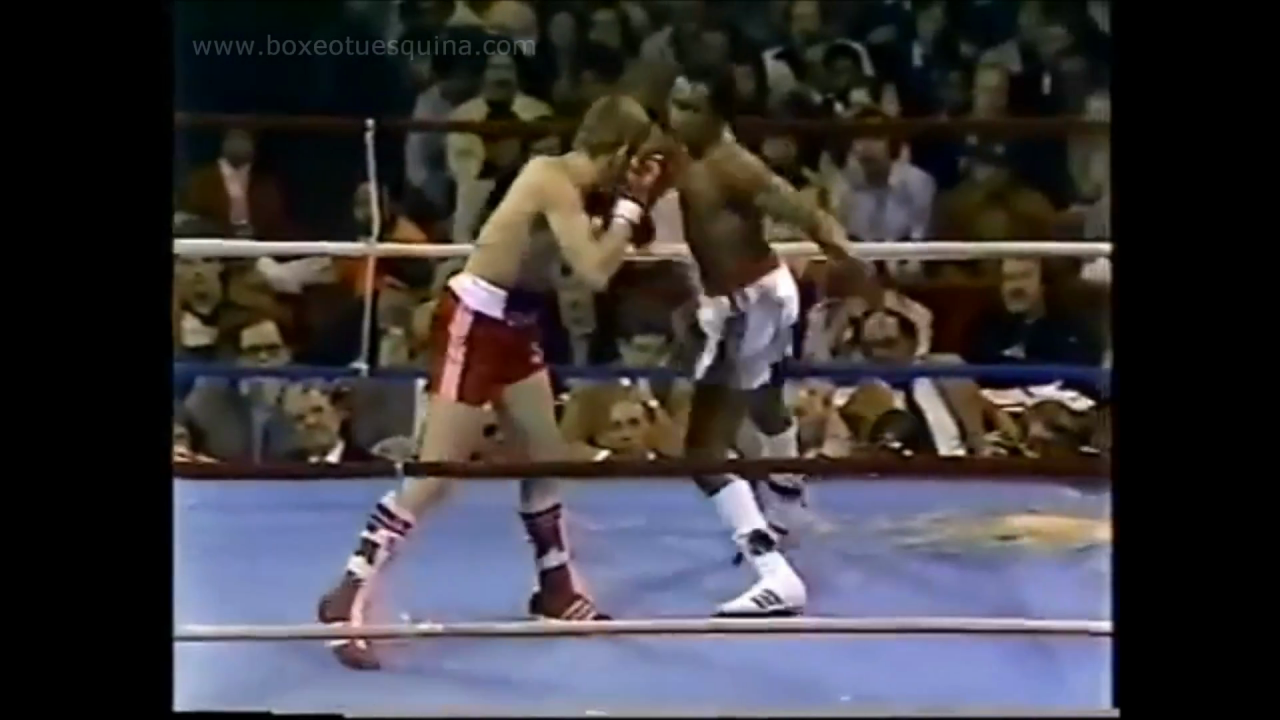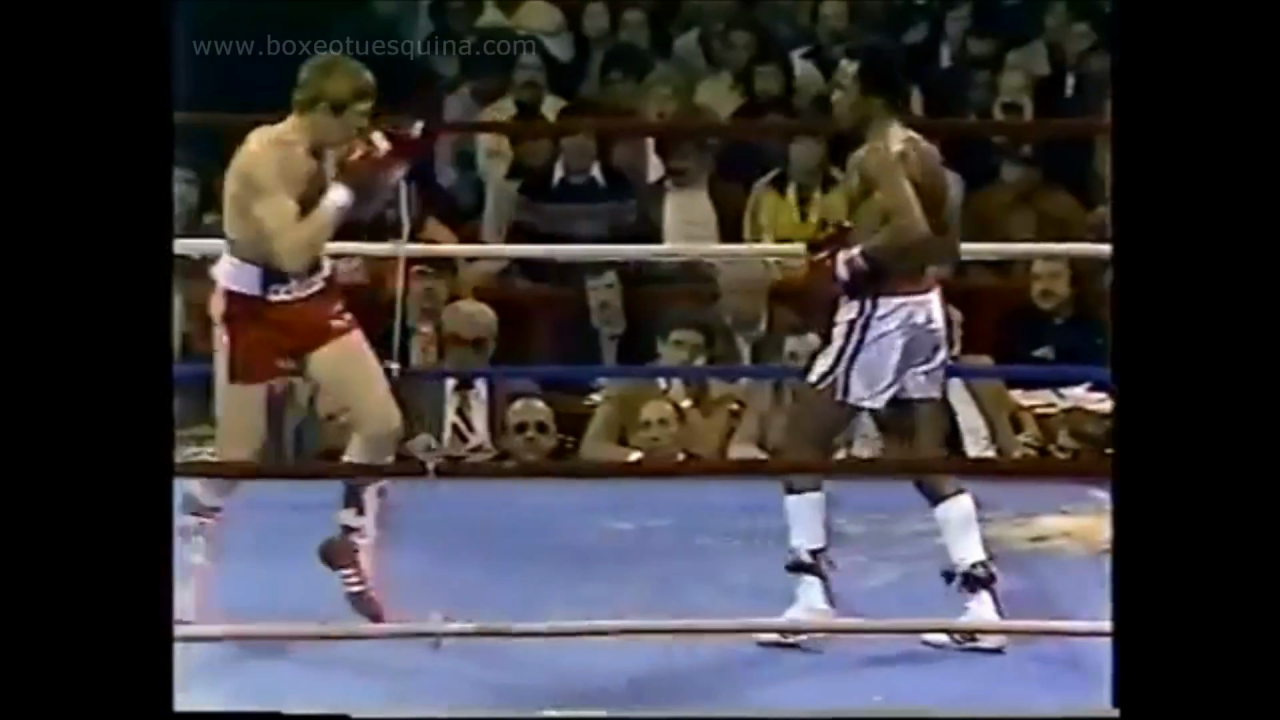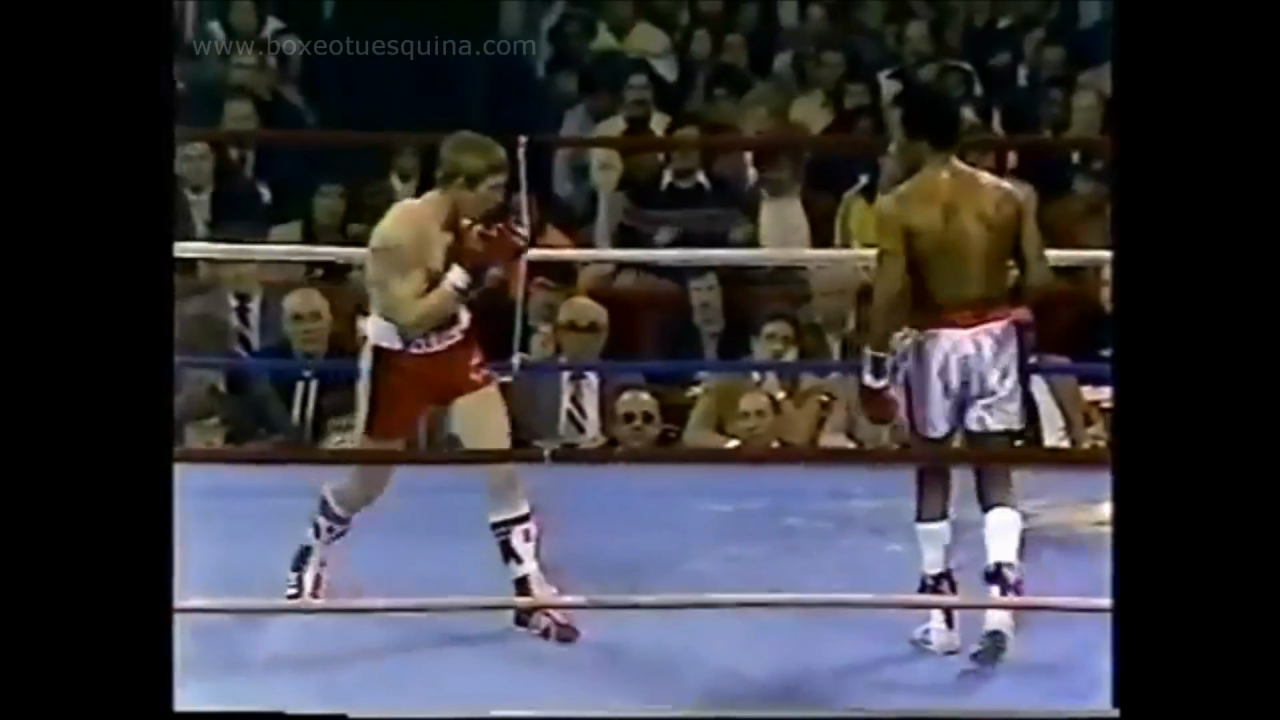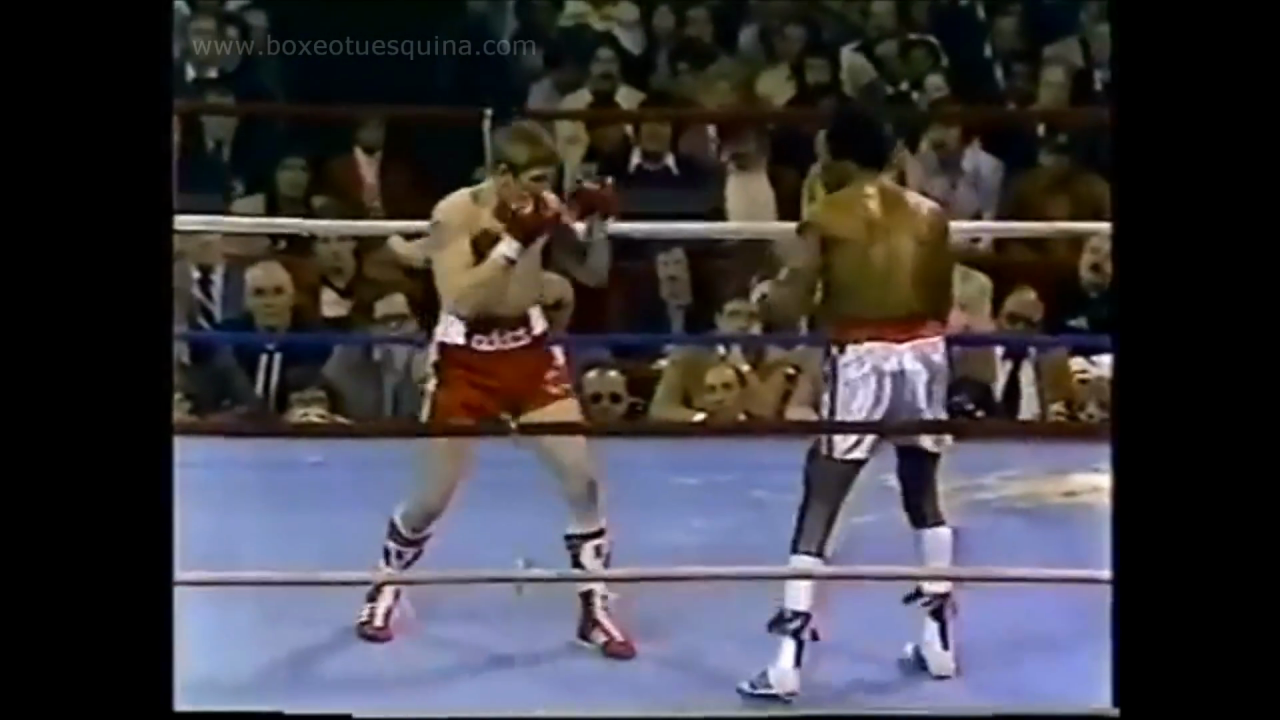
dt=0.7s
person 1, frame 1
left shoulder: (730, 166)
right shoulder: (679, 152)
left elbow: (801, 209)
left hip: (745, 305)
right hip: (732, 298)
left knee: (703, 450)
right knee: (765, 410)
right ankle: (773, 520)
person 1, frame 2
left shoulder: (876, 156)
right shoulder: (917, 150)
left elbow: (909, 228)
right elbow: (944, 238)
left wrist: (849, 262)
left hip: (880, 314)
right hip: (922, 309)
left knee: (801, 446)
right knee: (928, 463)
left ankle: (811, 597)
right ankle: (983, 606)
person 1, frame 3
left shoulder: (900, 203)
right shoulder: (1005, 195)
left elbow: (889, 291)
right elbow: (1037, 278)
left wrist: (874, 371)
left hip: (934, 344)
right hip: (993, 339)
left knee: (932, 480)
right knee: (995, 481)
left ankle: (943, 614)
right ankle: (1001, 594)
person 1, frame 4
left shoulder: (826, 215)
right shoulder: (929, 214)
left elbow: (795, 302)
right elbow: (942, 304)
left wrist: (764, 292)
left hip: (861, 359)
right hip: (922, 354)
left knee: (819, 505)
right knee: (923, 498)
left ankle: (789, 658)
right ankle: (939, 638)
person 2, frame 1
left shoulder: (557, 166)
right shoulder: (559, 187)
right elbow: (592, 273)
right wrist: (630, 206)
left hip: (511, 323)
right hip: (474, 323)
left knee: (548, 457)
right knee: (436, 473)
left ankle: (556, 589)
right ankle: (347, 599)
person 2, frame 2
left shoulder: (332, 147)
right shoulder: (263, 159)
left elbow: (364, 211)
right elbow: (292, 248)
left wrist: (388, 169)
right wrist: (342, 190)
left hip: (313, 296)
right hip: (251, 304)
left knee: (383, 425)
right knee: (236, 454)
left ankle: (349, 545)
person 2, frame 3
left shoulder: (468, 220)
right shoulder: (401, 231)
left elbow: (488, 284)
right elbow: (410, 322)
left wrist: (502, 259)
right wrist: (464, 272)
left hip: (456, 348)
right hip: (398, 357)
left knee: (504, 473)
right knee: (367, 486)
left ankle: (533, 596)
right ankle: (313, 552)
person 2, frame 4
left shoulder: (541, 207)
right shoulder: (456, 212)
right elbow: (461, 300)
left wrist: (595, 224)
right wrist: (513, 243)
left hip: (529, 350)
right hip: (465, 357)
left knee: (582, 480)
right knee: (432, 497)
left ankle: (595, 610)
right ankle: (384, 590)
